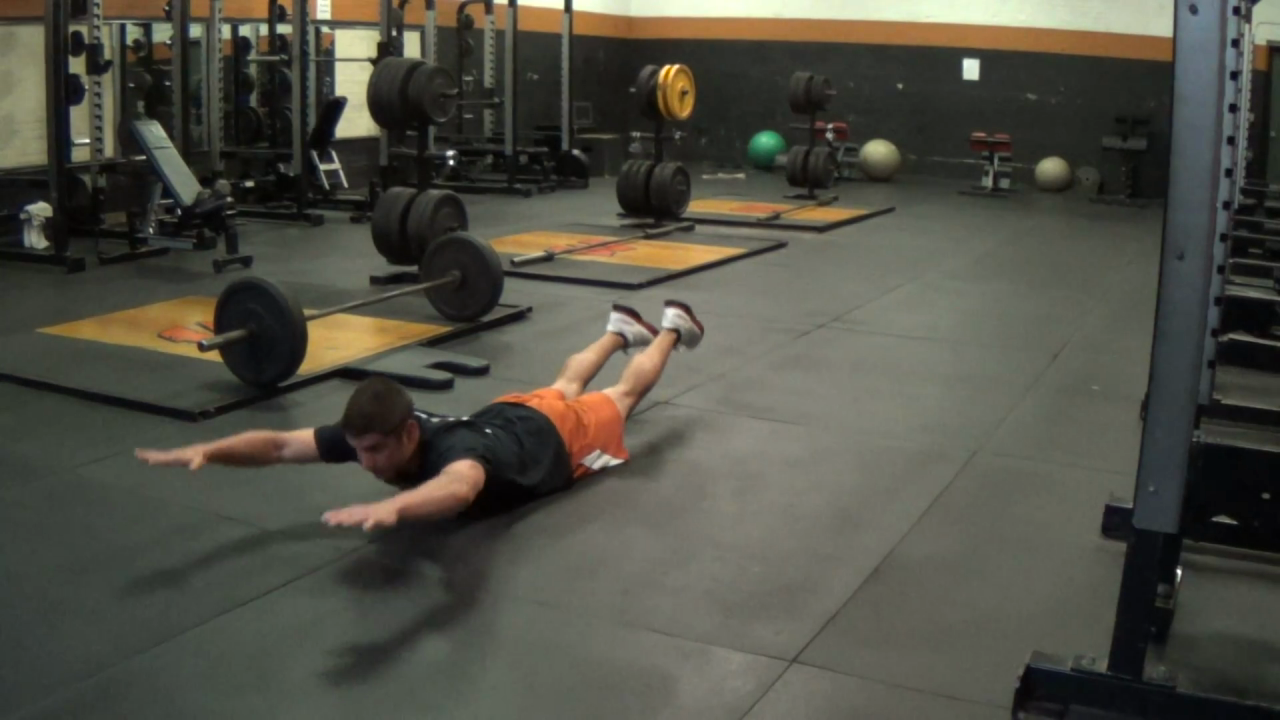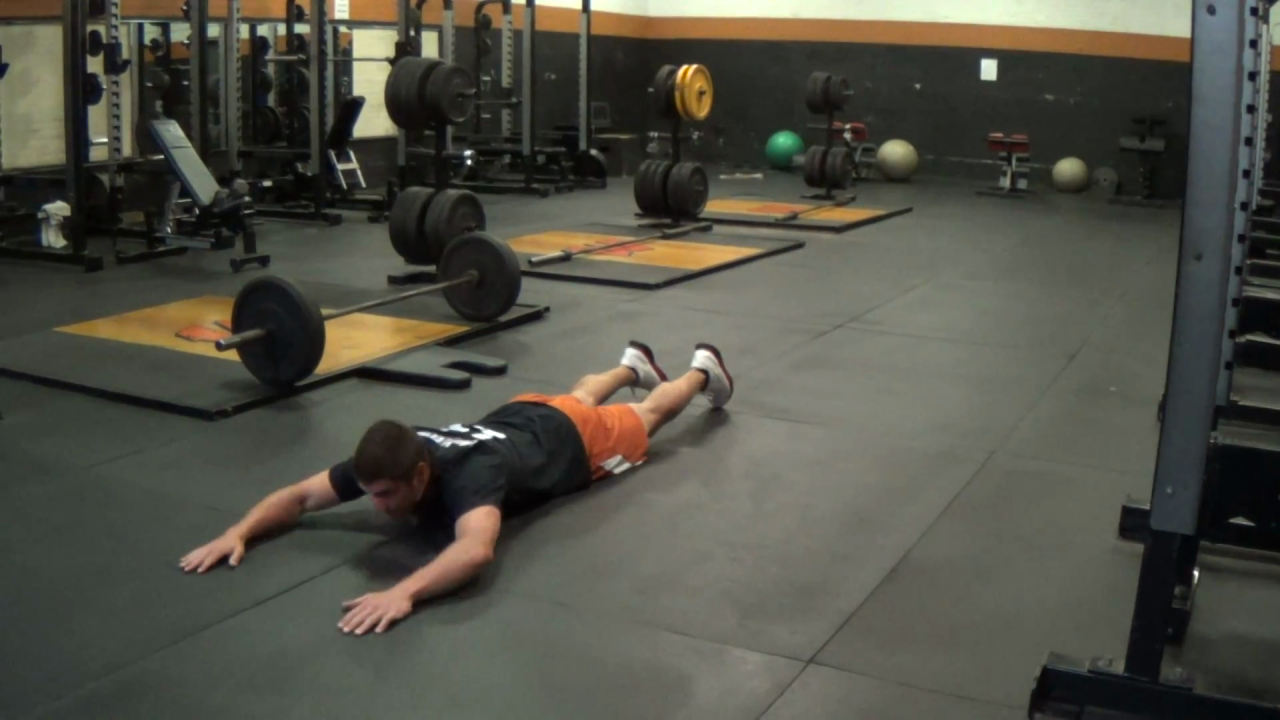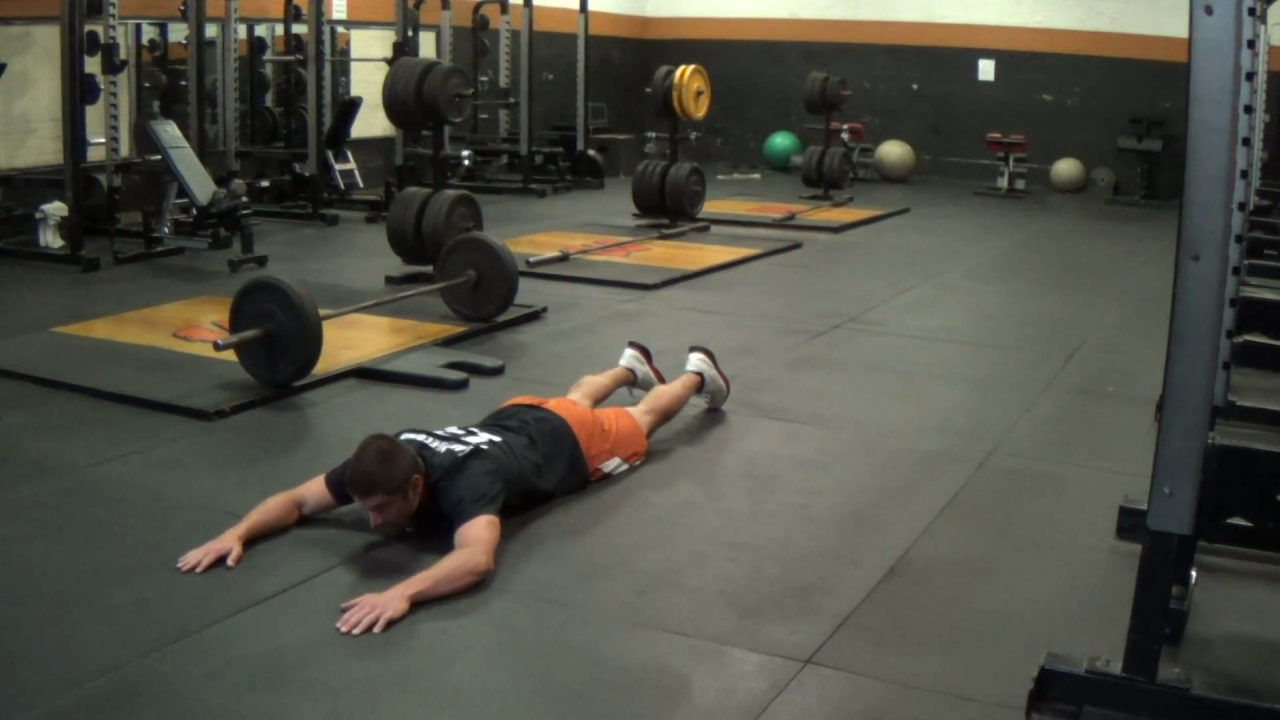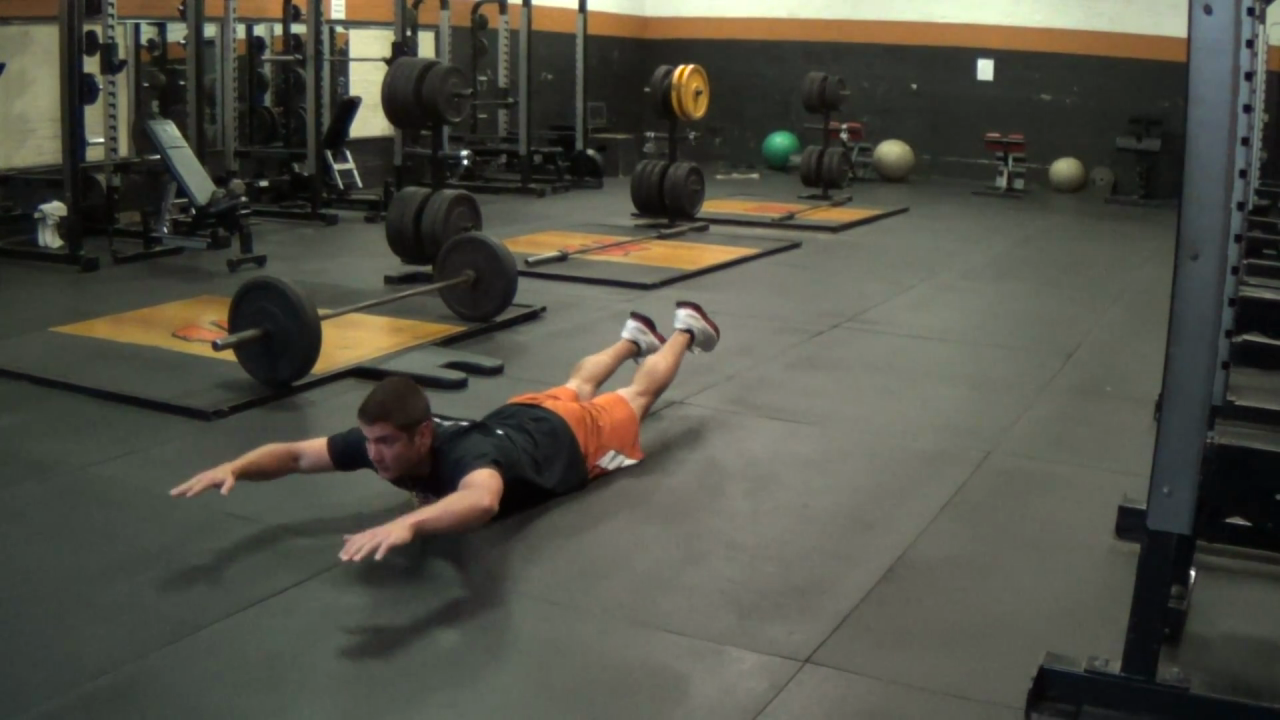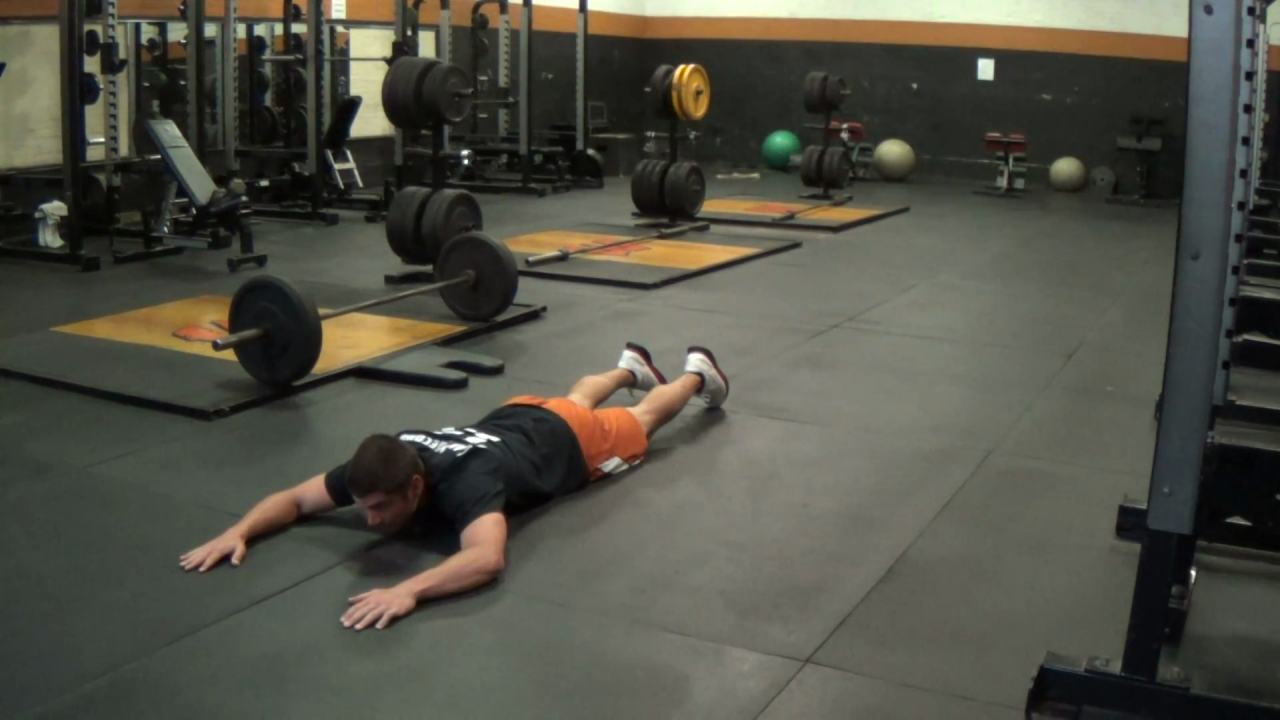
dt=1s
person 1, frame 1
left shoulder: (451, 449)
right shoulder: (365, 435)
left elbow: (460, 489)
right elbow: (280, 443)
left wrist: (393, 506)
right wrist: (206, 449)
left hip: (554, 444)
right hip: (503, 422)
left knee: (618, 398)
right knee: (566, 388)
left ankle: (670, 328)
right ankle: (623, 330)
person 1, frame 2
left shoulder: (468, 475)
right shoulder: (382, 464)
left elbow: (476, 549)
right elbow: (300, 494)
left wrist: (404, 590)
right wrist: (239, 531)
left hip: (571, 441)
right hip: (517, 418)
left knee: (643, 416)
right knee: (580, 395)
left ankle: (702, 370)
right ankle: (634, 364)
person 1, frame 3
left shoulder: (464, 484)
right shoulder: (380, 469)
left elbow: (477, 560)
right elbow: (298, 499)
left wrist: (402, 593)
right wrist: (237, 533)
left hip: (565, 444)
right hip: (514, 420)
left knee: (639, 419)
right knee: (576, 398)
left ankle: (697, 373)
right ankle: (631, 365)
person 1, frame 4
left shoulder: (463, 454)
right shoulder: (378, 436)
left elbow: (485, 501)
right elbow: (294, 453)
left wrist: (406, 524)
right wrist: (232, 467)
left hip: (569, 440)
right hip: (520, 418)
left knee: (634, 400)
right knee: (579, 383)
left ankle: (686, 330)
right ankle: (635, 337)
person 1, frame 5
left shoulder: (464, 483)
right shoulder: (379, 467)
left elbow: (488, 559)
right elbow: (295, 498)
left wrist: (408, 590)
right wrist: (239, 531)
left hip: (567, 443)
right hip: (513, 419)
left knee: (640, 420)
right knee: (578, 398)
left ankle: (697, 373)
right ankle: (632, 367)
